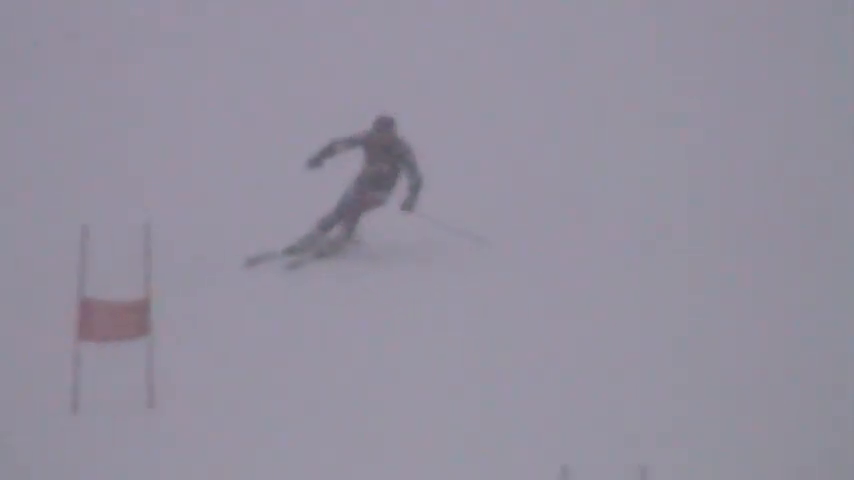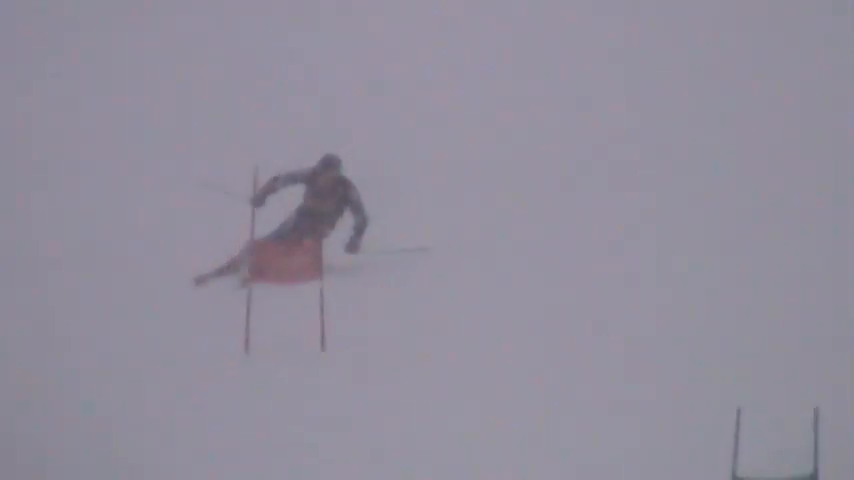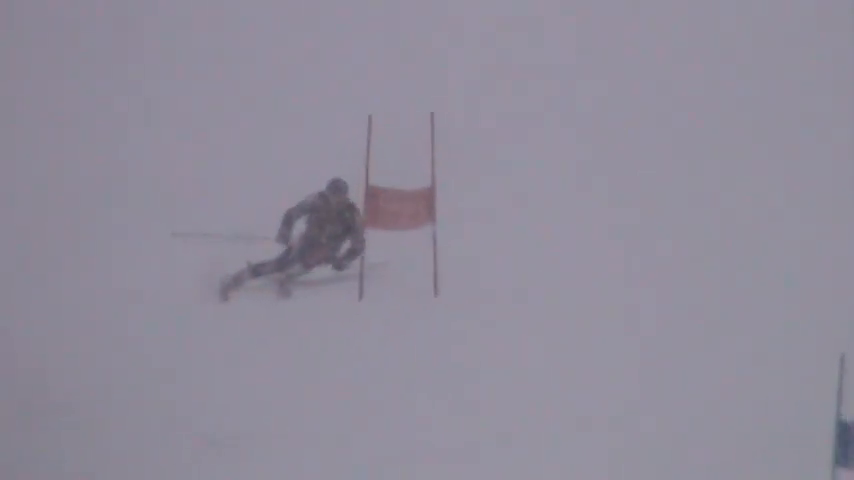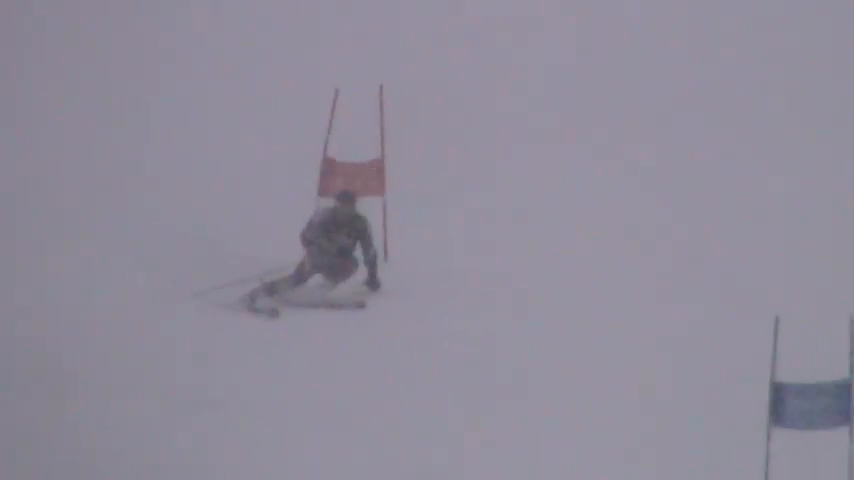
dt=0.3s
person 1, frame 1
left shoulder: (403, 150)
right shoulder: (371, 138)
left elbow: (415, 178)
right elbow: (341, 144)
left wrist: (411, 199)
right wrist: (319, 156)
left hip: (379, 192)
right hip: (362, 183)
left knee: (352, 210)
right knee: (337, 213)
left ankle: (343, 238)
right ankle: (310, 240)
person 1, frame 2
left shoulder: (347, 189)
right shoulder: (312, 175)
left elbow: (361, 218)
right elbow: (282, 179)
left wrist: (355, 240)
right wrist: (262, 194)
left hip: (321, 227)
right hip: (302, 217)
right knee: (271, 241)
right ankle: (228, 267)
person 1, frame 3
left shoulder: (352, 214)
right shoulder: (318, 199)
left elbow: (358, 244)
right elbow: (292, 214)
left wrist: (344, 261)
right wrist: (285, 232)
left hip: (327, 251)
right hip: (308, 242)
right knee: (279, 264)
right ankle: (233, 282)
person 1, frame 4
left shoulder: (360, 223)
right shoulder: (324, 215)
left elbow: (369, 250)
right elbow: (305, 236)
left wrist: (372, 275)
right wrist: (313, 251)
left hip: (338, 262)
right hip: (315, 257)
left knee: (351, 264)
right knee: (297, 280)
